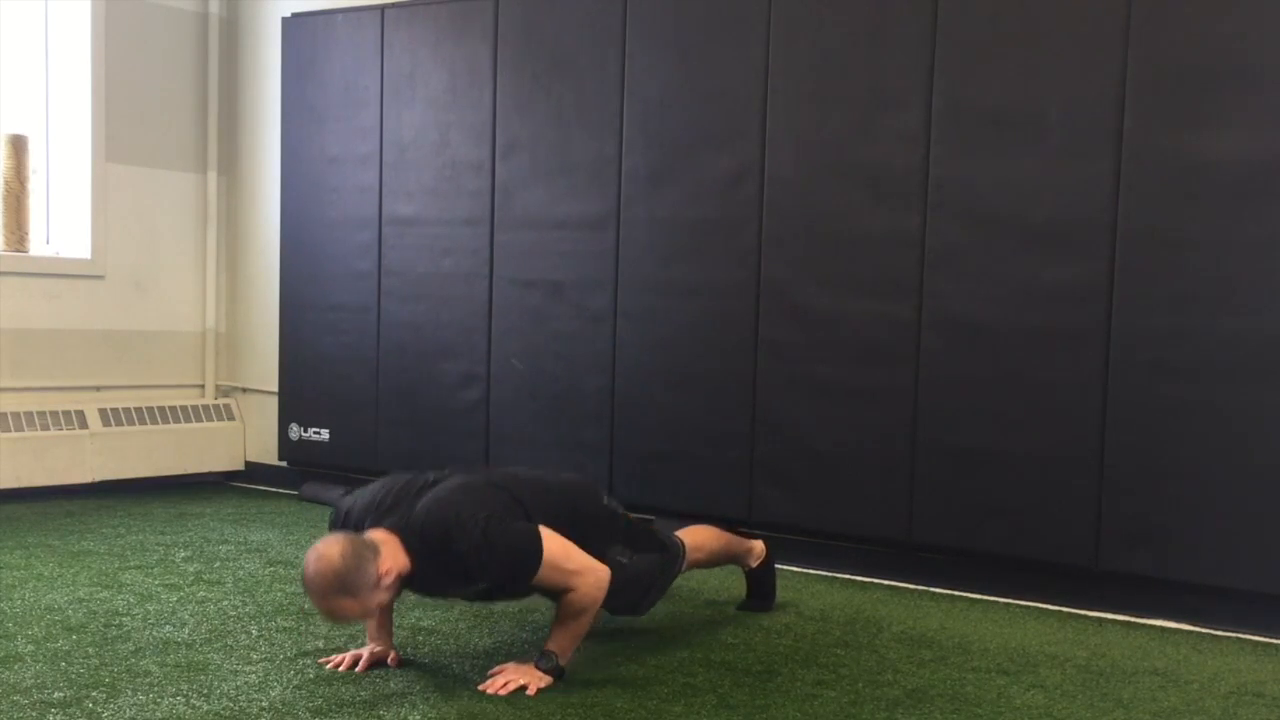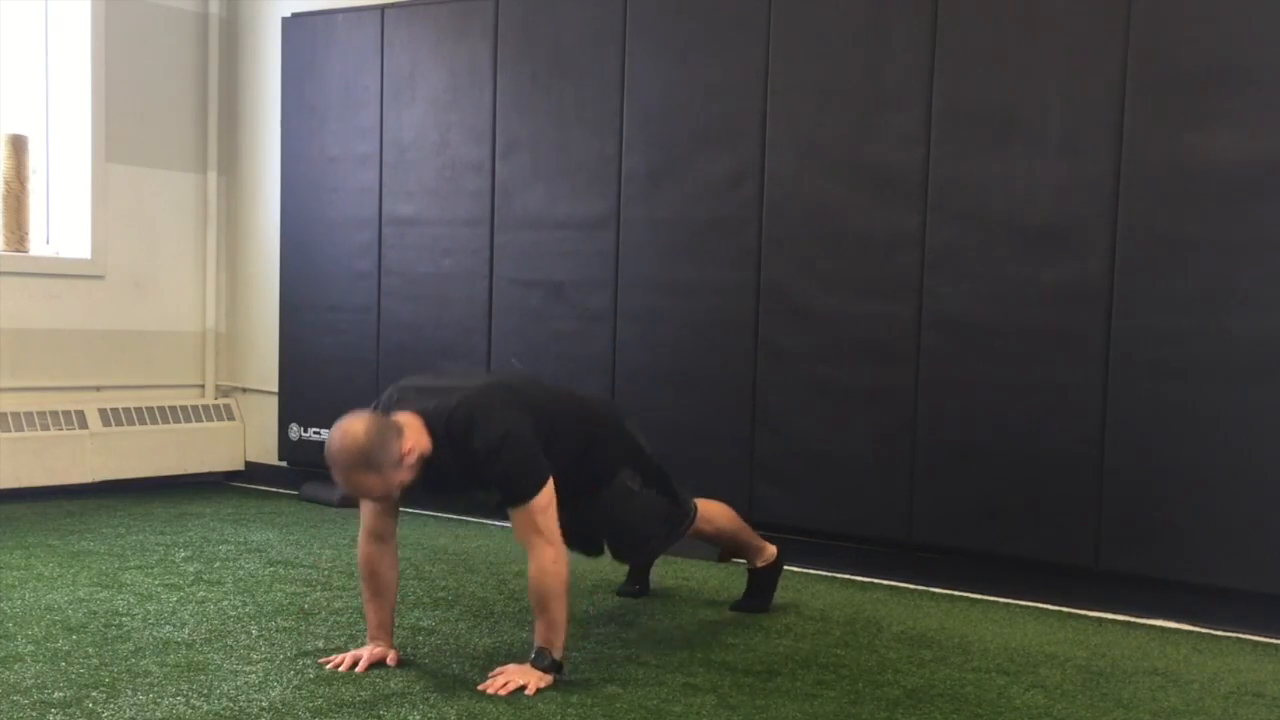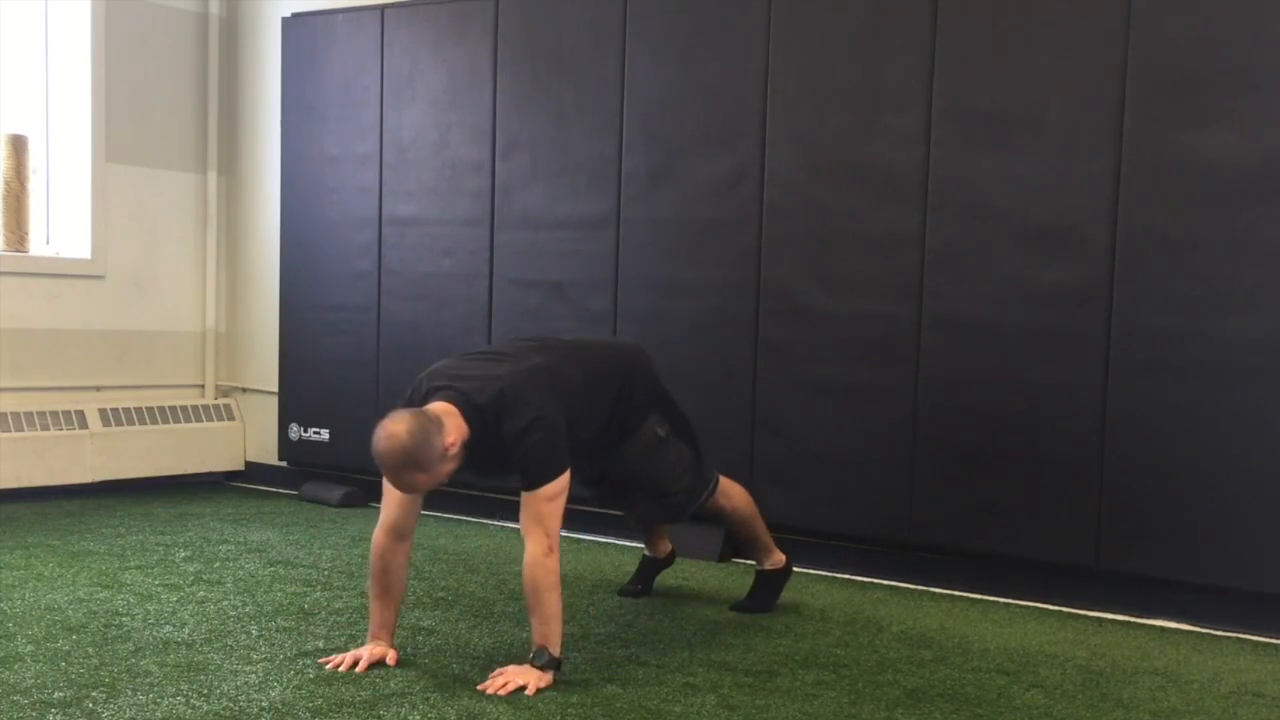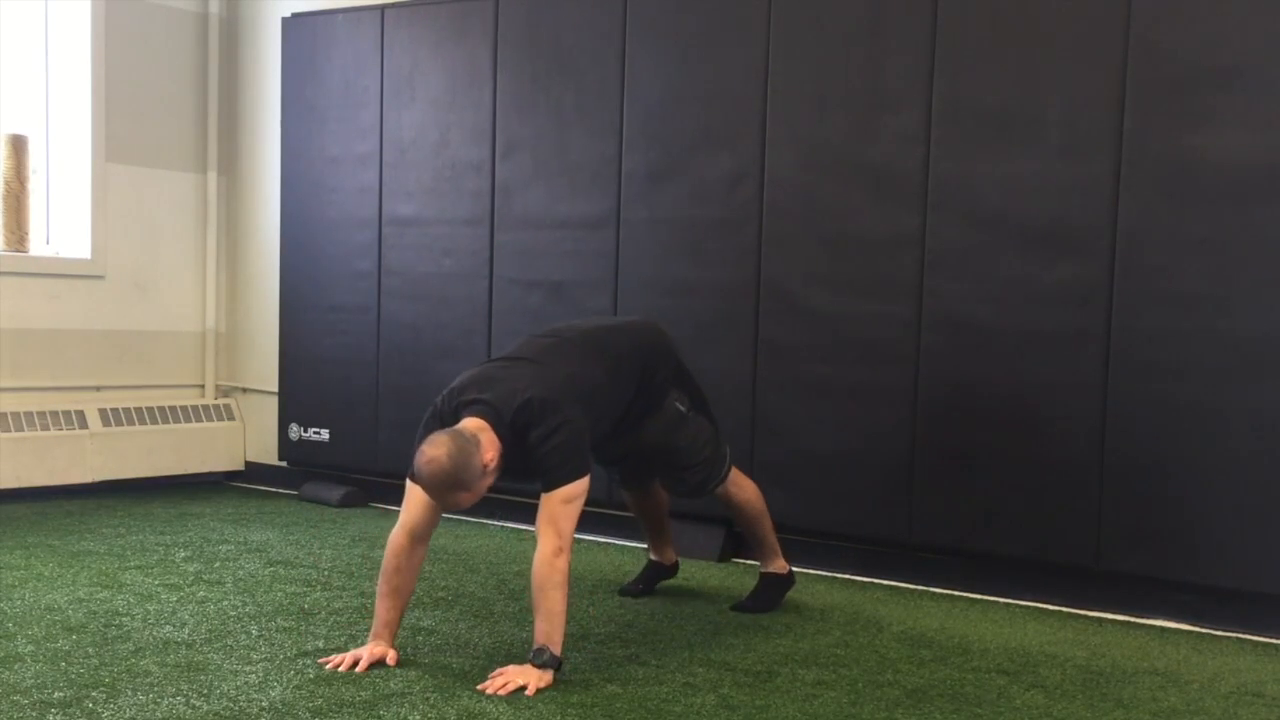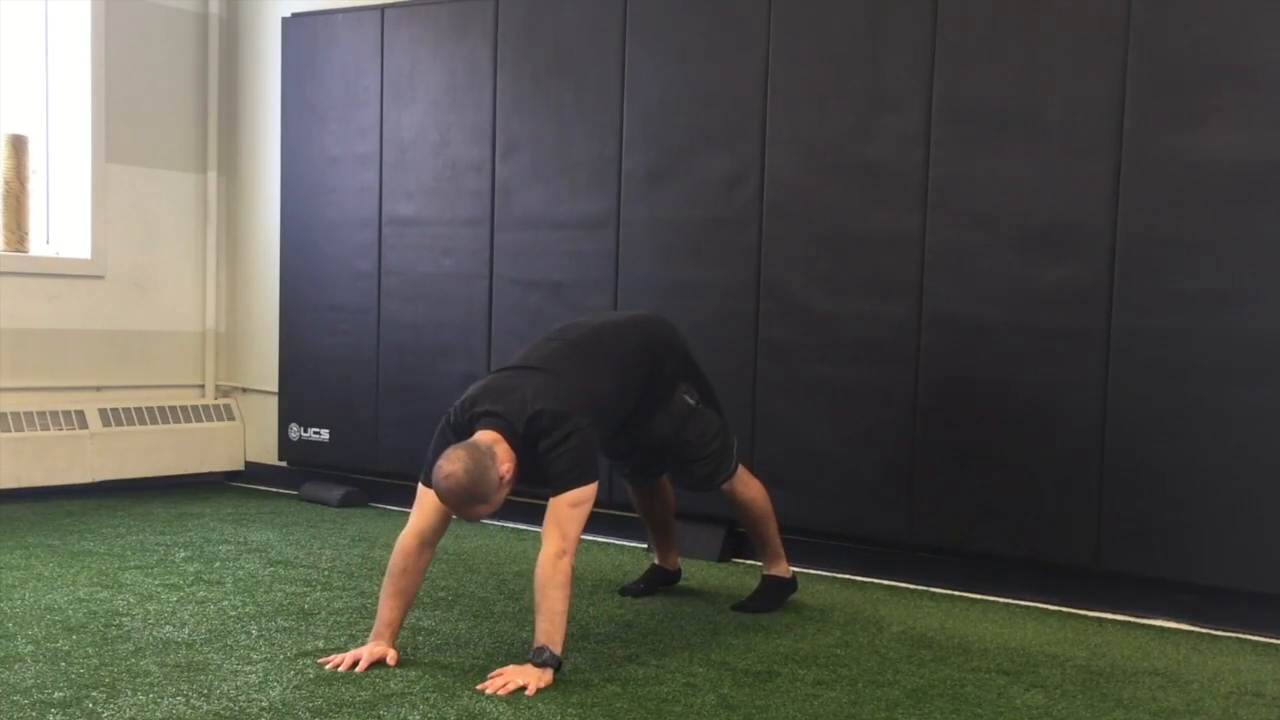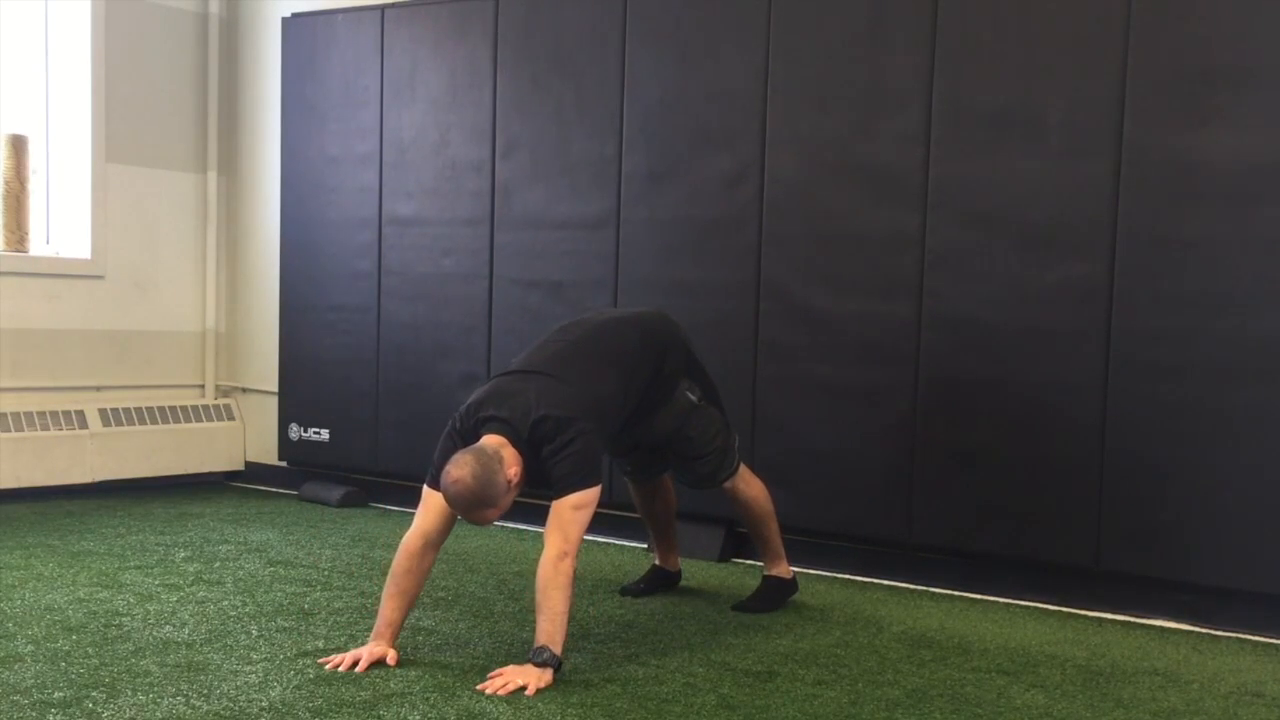
dt=0.3s
person 1, frame 1
left shoulder: (467, 534)
right shoulder: (353, 522)
left elbow: (593, 577)
left wrist: (547, 664)
right wrist: (379, 640)
left hip: (573, 519)
right hip: (532, 515)
left knee: (671, 555)
left ankle: (753, 553)
right ankle: (642, 526)
person 1, frame 2
left shoulder: (494, 436)
right shoulder: (379, 433)
left elbow: (547, 551)
right elbow: (376, 541)
left wrist: (545, 662)
right wrist: (379, 640)
left hip: (593, 450)
right hip: (550, 465)
left knee: (675, 521)
right knee: (605, 538)
left ankle: (763, 559)
right ankle: (641, 559)
person 1, frame 3
left shoulder: (526, 422)
right shoulder: (411, 421)
left elbow: (541, 544)
right elbow: (393, 533)
left wrist: (543, 662)
right wrist: (379, 639)
left hip: (625, 392)
right hip: (579, 410)
left knee: (693, 489)
right knee: (629, 493)
left ankle: (772, 562)
right ankle: (658, 552)
person 1, frame 4
left shoulder: (552, 426)
right shoulder: (443, 425)
left elbow: (553, 546)
right elbow: (409, 534)
left wrist: (542, 662)
right wrist: (380, 638)
left hip: (647, 368)
right hip: (588, 358)
left knee: (712, 477)
right knee: (636, 477)
left ankle: (775, 568)
right ankle: (663, 559)
person 1, frame 5
left shoulder: (563, 433)
right shoulder: (457, 431)
left elbow: (558, 550)
right elbow: (418, 537)
left wrist: (543, 663)
right wrist: (381, 638)
left hip: (657, 361)
right hip: (597, 353)
left knee: (720, 473)
right knee: (643, 474)
left ankle: (778, 571)
right ankle: (667, 564)
person 1, frame 6
left shoulder: (567, 436)
right shoulder: (464, 435)
left elbow: (560, 552)
right elbow: (422, 538)
left wrist: (543, 662)
right wrist: (381, 638)
left hip: (659, 359)
right hip: (600, 345)
left knee: (723, 472)
right knee: (645, 473)
left ankle: (778, 572)
right ankle: (667, 566)
